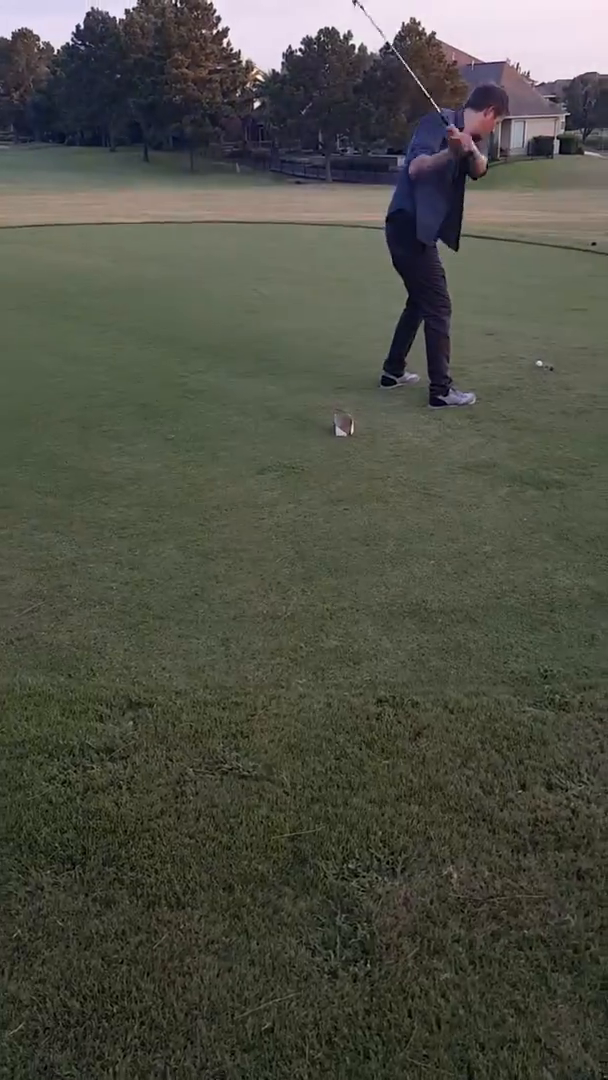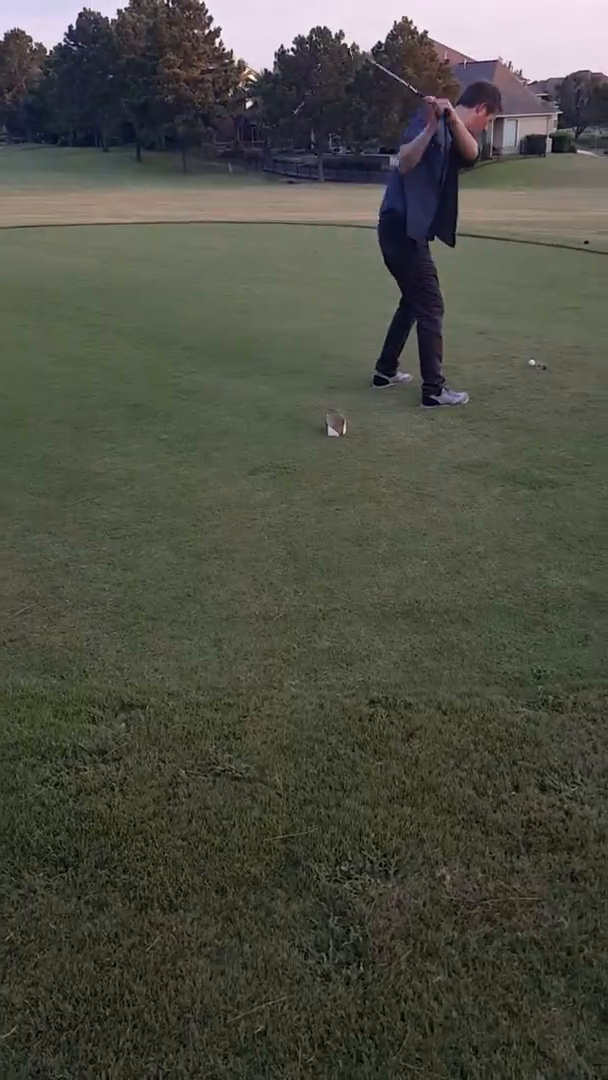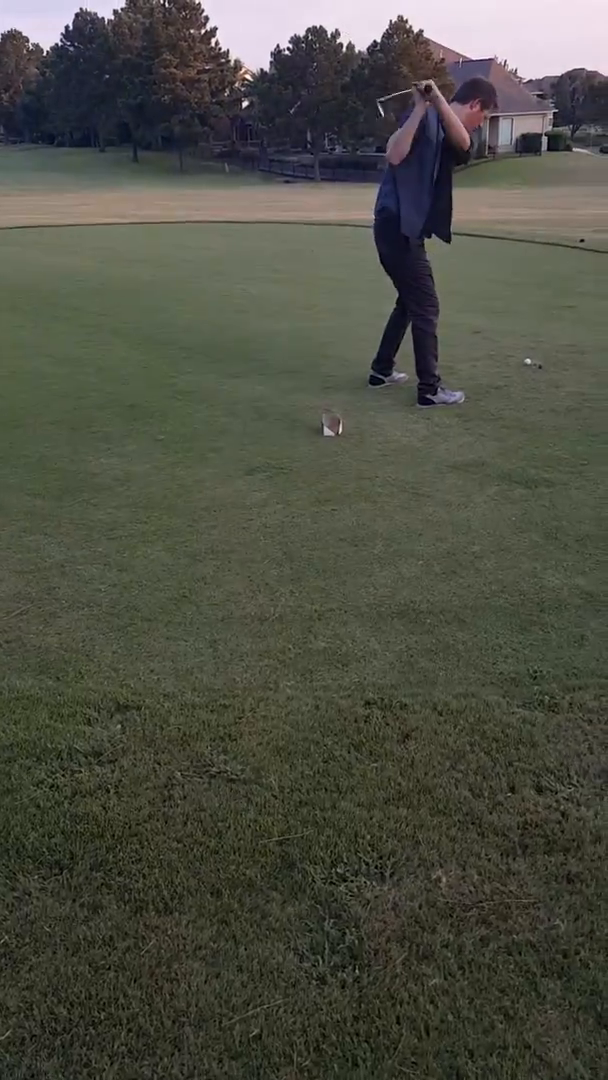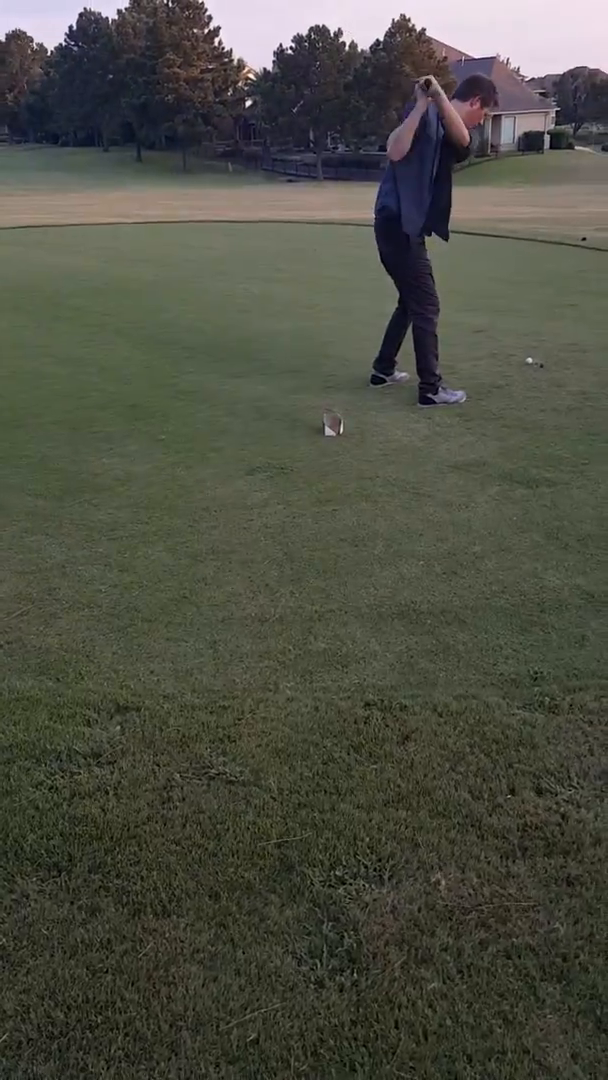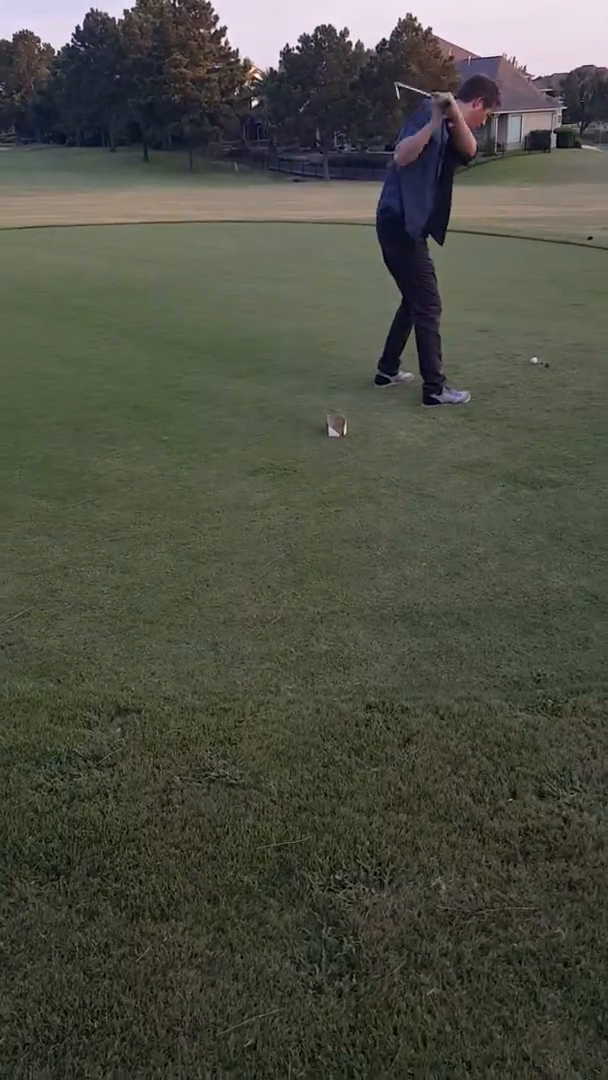
dt=0.1s
person 1, frame 1
left shoulder: (473, 139)
right shoulder: (438, 120)
left elbow: (479, 168)
right elbow: (415, 168)
left wrist: (467, 146)
right wrist: (448, 151)
left hip: (421, 229)
right hip: (410, 226)
left knee: (420, 301)
right knee: (438, 307)
left ankle: (393, 370)
right ankle: (441, 389)
person 1, frame 2
left shoulder: (463, 136)
right shoulder: (427, 116)
left elbow: (471, 154)
right elbow: (404, 164)
left wrist: (451, 117)
right wrist: (432, 125)
left hip: (415, 229)
right hip: (402, 225)
left knee: (413, 301)
right knee: (430, 307)
left ankle: (386, 370)
right ankle: (433, 389)
person 1, frame 3
left shoulder: (452, 130)
right shoulder: (424, 118)
left elbow: (463, 146)
right elbow: (394, 156)
left wrist: (438, 101)
right wrist: (421, 109)
left hip: (409, 228)
right hip: (397, 225)
left knee: (409, 301)
right knee: (425, 307)
left ankle: (381, 369)
right ankle: (430, 388)
person 1, frame 4
left shoulder: (451, 127)
right shoulder: (424, 114)
left elbow: (462, 142)
right elbow: (394, 153)
left wrist: (439, 96)
right wrist: (422, 105)
left hip: (409, 226)
right hip: (398, 224)
left knee: (411, 300)
right knee: (425, 306)
left ankle: (383, 369)
right ankle: (430, 388)
person 1, frame 5
left shoulder: (453, 128)
right shoulder: (429, 113)
left elbow: (467, 148)
right elbow: (401, 157)
left wrist: (453, 113)
right wrist: (435, 120)
left hip: (407, 223)
right hip: (400, 222)
left knee: (414, 299)
right knee: (428, 306)
left ankle: (388, 369)
right ankle: (434, 388)
